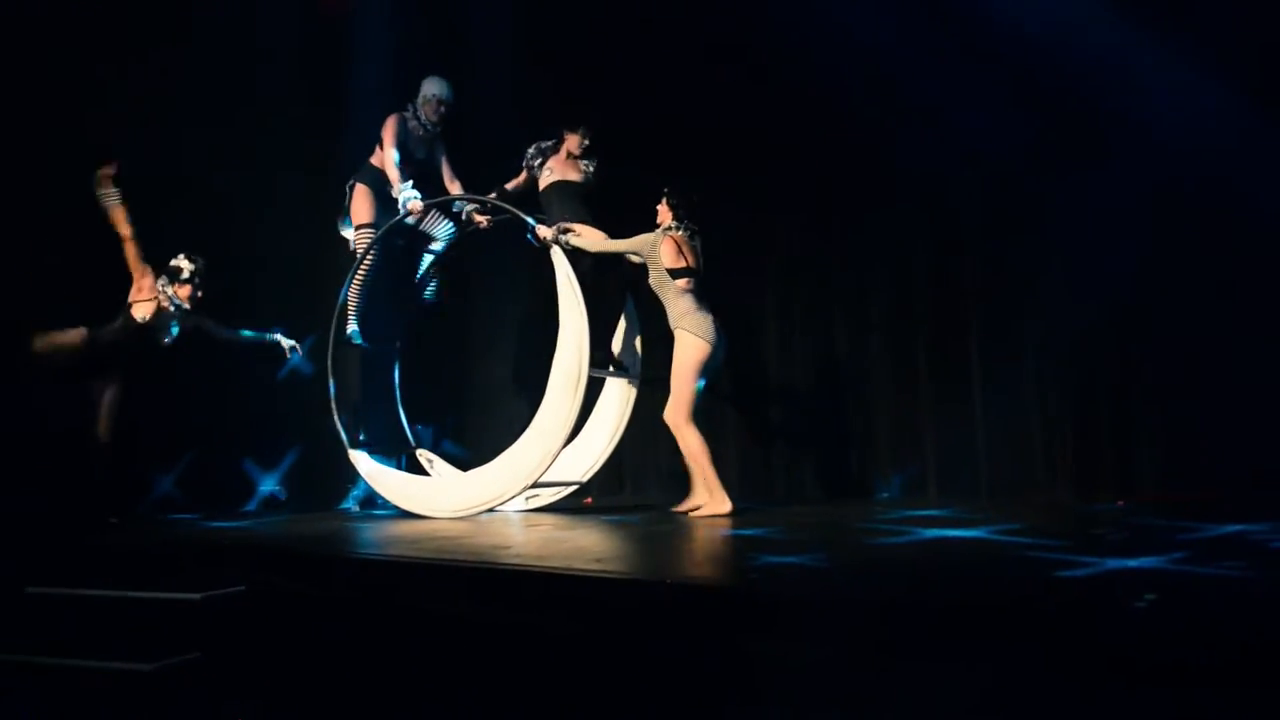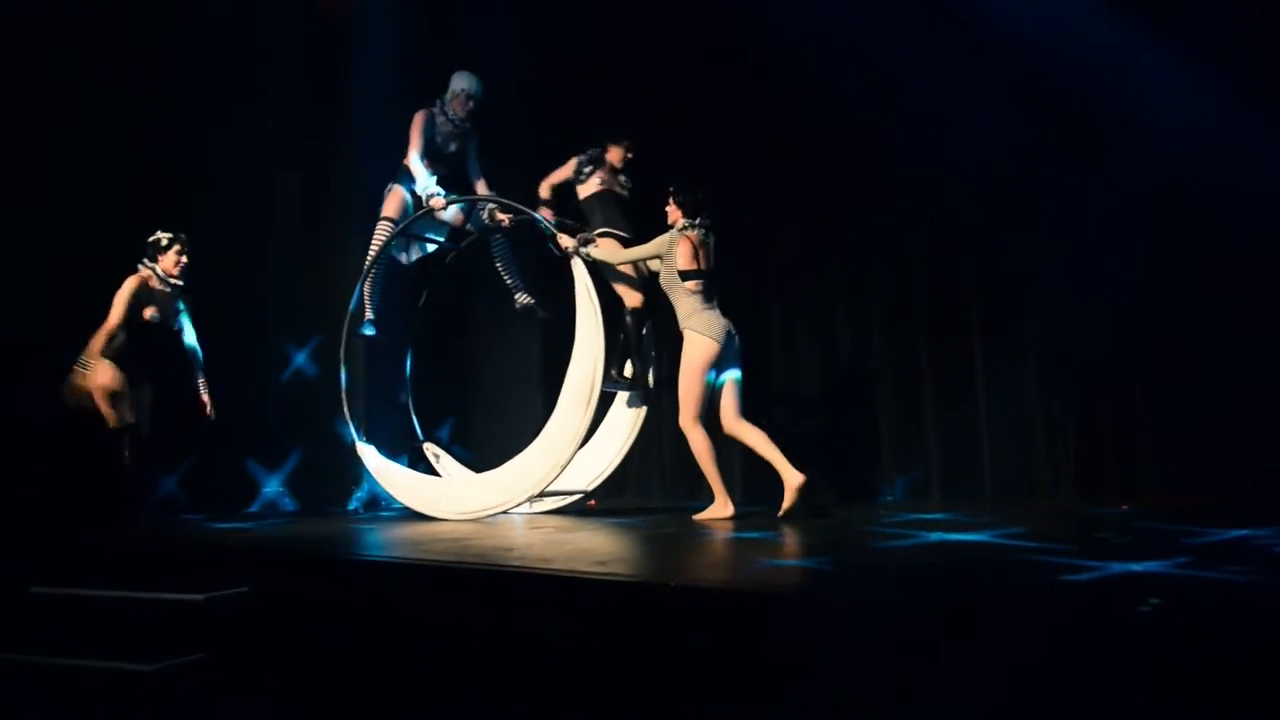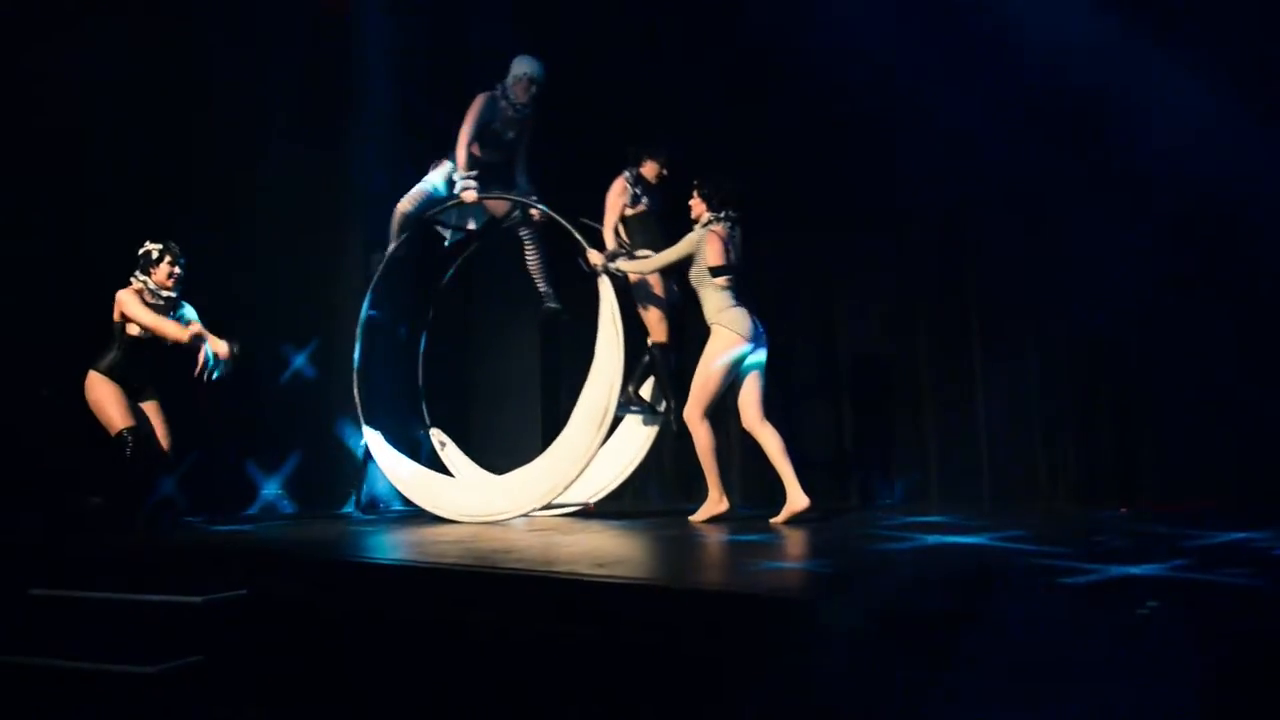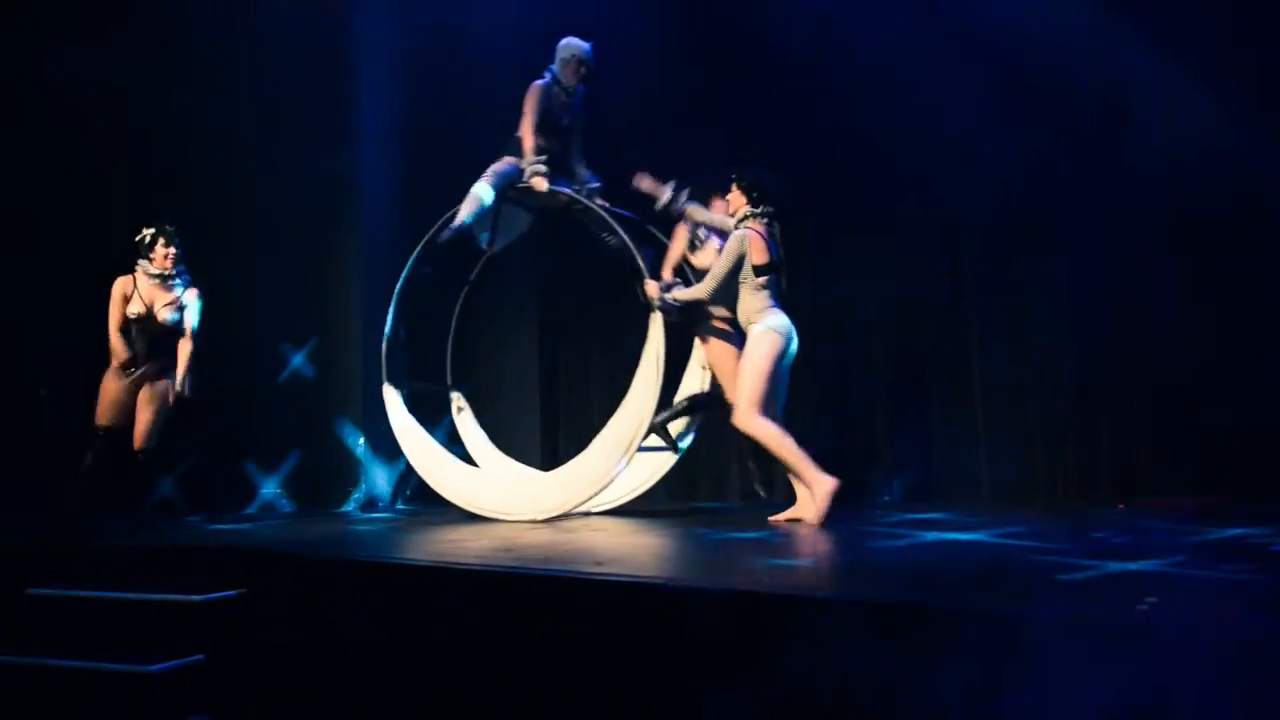
dt=0.4s
person 1, frame 1
left shoulder: (657, 240)
right shoulder: (687, 241)
left elbow: (600, 247)
right elbow: (639, 256)
left wrist: (557, 236)
right wrist: (580, 230)
left hip: (691, 331)
right hip: (699, 330)
left knee: (681, 420)
right knee: (674, 415)
left ankle: (718, 498)
right ankle: (701, 490)
person 1, frame 2
left shoulder: (672, 240)
right shoulder: (701, 240)
left elbow: (620, 258)
right elbow: (662, 265)
left wrist: (579, 248)
right wrist: (601, 245)
left hip: (702, 331)
right hip: (721, 330)
left knee: (690, 421)
right knee: (732, 422)
left ankle: (722, 502)
right ankle: (790, 474)
person 1, frame 3
left shoulder: (702, 236)
right shoulder: (729, 233)
left elbow: (652, 265)
left wrist: (608, 263)
left hip: (729, 328)
right hip: (748, 329)
left knee: (694, 414)
right knee: (754, 420)
left ankle: (716, 497)
right ankle: (795, 494)
person 1, frame 4
left shoulder: (742, 236)
right shoulder: (761, 228)
left elbow: (706, 290)
right elbow: (710, 217)
left wrist: (665, 295)
right wrist: (668, 195)
left hip: (766, 328)
right hip: (777, 329)
left knee: (747, 417)
right knee: (766, 420)
left ankle: (819, 481)
right ankle: (804, 500)
person 2, frame 1
left shoulder: (186, 319)
right shoulder: (147, 286)
left elbow: (231, 334)
right elbow: (128, 235)
left wrist: (274, 338)
right wrist: (108, 191)
left hip: (109, 366)
right hip: (89, 343)
left knee: (104, 437)
right knee: (37, 350)
person 2, frame 2
left shoulder: (177, 300)
right shoulder: (137, 283)
left elbow: (190, 345)
right elbow: (110, 326)
left wrist: (202, 389)
right wrist: (85, 369)
left hip: (142, 375)
right hip: (111, 364)
left knee: (141, 438)
right knee: (127, 435)
person 2, frame 3
left shoulder: (180, 308)
right shoulder: (127, 296)
left elbow: (201, 334)
right elbow: (155, 323)
left wrist: (220, 347)
right wrist: (191, 338)
left hip: (142, 387)
right hip: (106, 378)
left knee: (161, 449)
right knee: (130, 437)
person 2, frame 4
left shoulder: (188, 292)
right shoulder: (125, 284)
left elbow: (187, 339)
right elbow: (114, 333)
left wrist: (180, 378)
right wrist: (130, 368)
left hip: (161, 375)
right hip: (122, 370)
left knee: (141, 449)
right knee: (103, 437)
person 3, frame 1
left shoulder: (586, 166)
right shoulder: (542, 156)
right elbow: (521, 181)
right wrist: (496, 195)
left hip: (585, 225)
right hip: (563, 226)
left ankle: (602, 351)
person 3, frame 2
left shoulder: (621, 179)
right shoulder: (585, 165)
right elbow: (547, 184)
right wrist: (546, 207)
left hip: (628, 241)
right hip: (605, 237)
left knee: (637, 306)
right knee: (636, 301)
left ankle: (615, 371)
right ankle: (639, 372)
person 3, frame 3
left shoulder: (650, 192)
right shoulder: (625, 184)
right elbow: (610, 226)
right wrist: (613, 252)
left knee: (663, 337)
right knee: (660, 337)
left ankle: (631, 393)
right ankle: (672, 405)
person 3, frame 4
left shoulder: (731, 234)
right shoulder: (693, 229)
right elbow: (668, 268)
right wrist: (668, 285)
left hip: (732, 322)
right hip: (714, 321)
left knee: (727, 397)
right knee: (737, 399)
left ankle: (663, 420)
person 4, frame 1
left shoulder: (433, 137)
right shoulder: (397, 122)
left elbow: (449, 179)
right elbow: (390, 162)
left wrist: (470, 210)
right wrist: (406, 195)
left hip: (397, 196)
right hip: (370, 186)
left knee: (448, 231)
right knee: (368, 256)
right ankle: (352, 325)
person 4, frame 2
left shoulder: (466, 133)
right shoulder: (426, 117)
left elbow: (476, 176)
right elbow: (414, 158)
left wrist: (492, 208)
right wrist: (429, 190)
left hip: (440, 192)
right hip: (409, 186)
right knee: (381, 244)
left ankle: (520, 296)
right ankle: (370, 316)
person 4, frame 3
left shoulder: (524, 118)
right shoulder: (487, 101)
left elbow: (519, 164)
right elbow: (463, 142)
left wrist: (527, 201)
right wrist: (465, 181)
left hip: (490, 178)
right hip: (459, 167)
left knee: (529, 227)
right knee: (408, 207)
left ankle: (548, 298)
person 4, frame 4
left shoulder: (574, 101)
right shoulder: (541, 88)
left elbow: (574, 154)
right elbow: (528, 129)
left wrist: (589, 186)
right wrist: (534, 169)
left hip: (551, 166)
right hip: (519, 157)
right knee: (492, 181)
right ankle: (455, 230)
